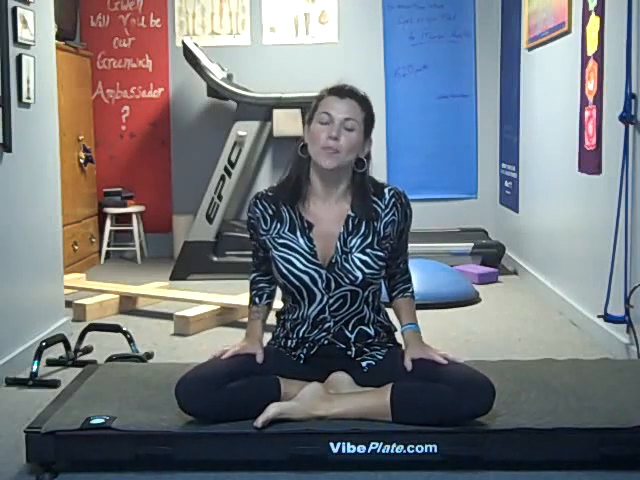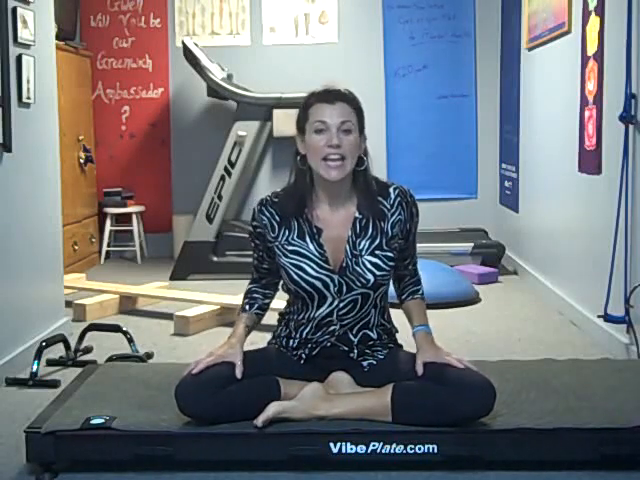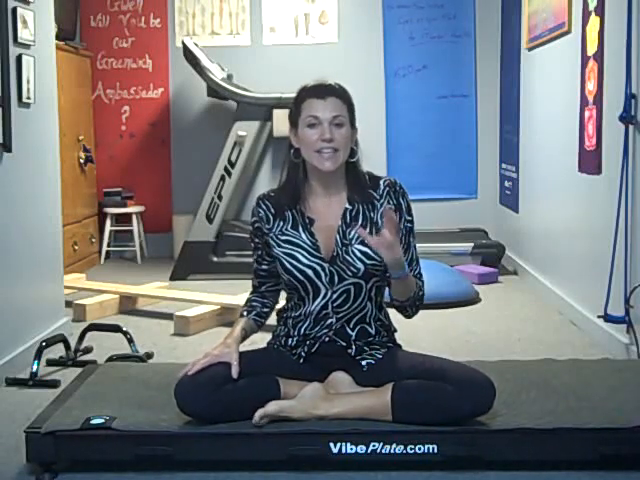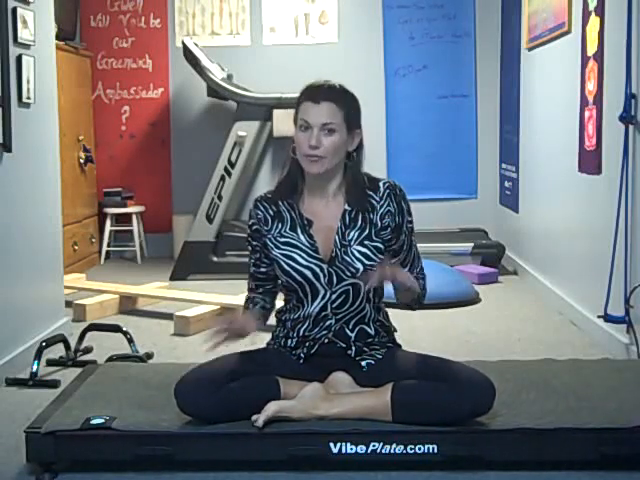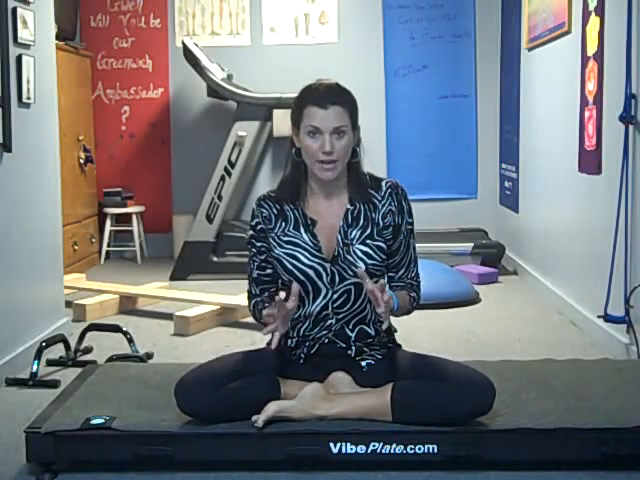
dt=1s
person 1, frame 1
left shoulder: (390, 205)
right shoulder: (268, 207)
left wrist: (412, 334)
right wrist: (253, 334)
left hip: (370, 354)
right hip: (294, 354)
left knee: (476, 393)
right knee: (192, 392)
left ankle: (320, 404)
right ankle: (339, 391)
person 1, frame 2
left shoulder: (395, 204)
right shoulder: (272, 213)
left wrist: (423, 337)
right wrist: (236, 338)
left hip: (372, 356)
right hip: (296, 355)
left knee: (478, 395)
right knee: (192, 394)
left ankle: (319, 404)
right ankle: (339, 392)
person 1, frame 3
left shoulder: (386, 196)
right shoulder: (270, 209)
left elbow: (409, 302)
left wrist: (395, 262)
right wrist: (233, 339)
left hip: (371, 355)
right hip: (295, 354)
left knee: (477, 392)
right knee: (192, 392)
left ankle: (318, 404)
right ankle: (335, 391)
person 1, frame 4
left shoulder: (385, 199)
right shoulder: (268, 209)
left elbow: (416, 295)
right elbow: (260, 293)
left wrist: (399, 280)
right wrist: (246, 319)
left hip: (371, 355)
right hip: (294, 355)
left knee: (477, 392)
right knee: (192, 392)
left ankle: (317, 405)
right ankle: (338, 391)
person 1, frame 5
left shoulder: (388, 199)
right shoulder: (270, 210)
left elbow: (410, 292)
right elbow: (259, 298)
left wrist: (387, 301)
right wrist: (276, 315)
left hip: (371, 356)
right hip: (295, 355)
left knee: (477, 393)
right knee: (193, 393)
left ankle: (318, 405)
right ankle: (336, 392)
